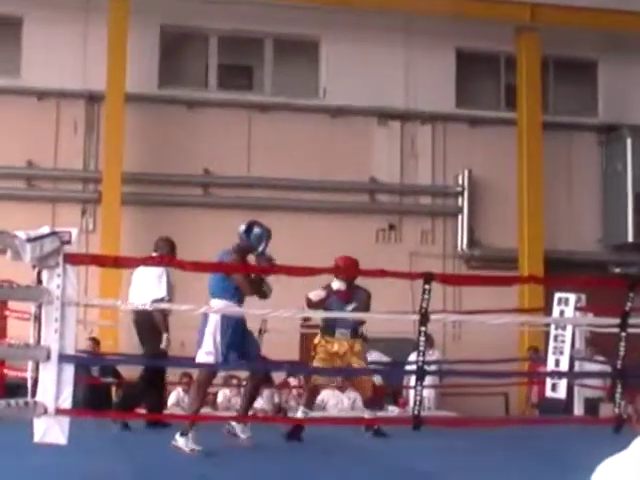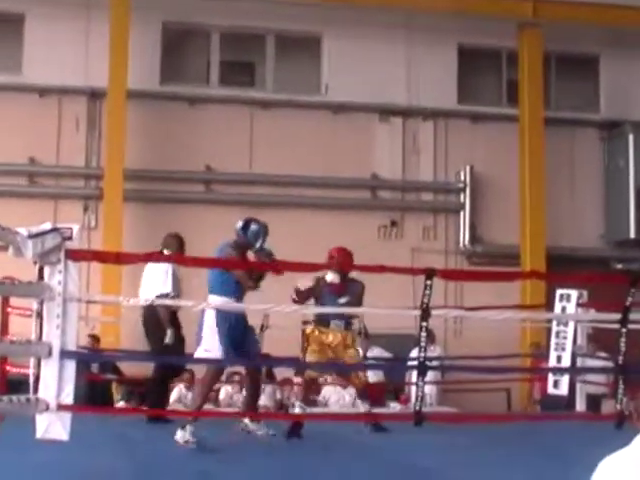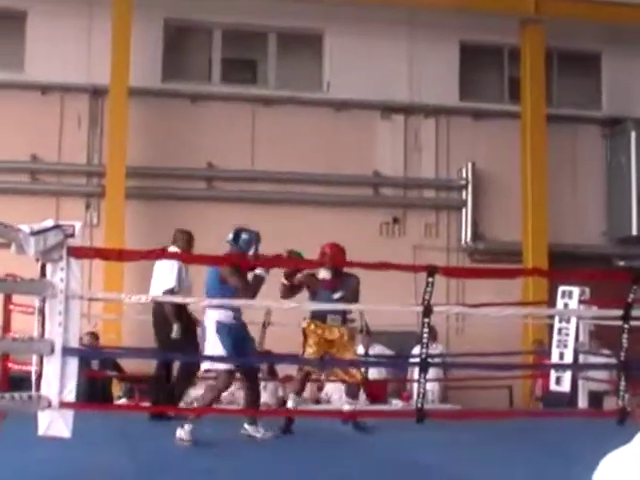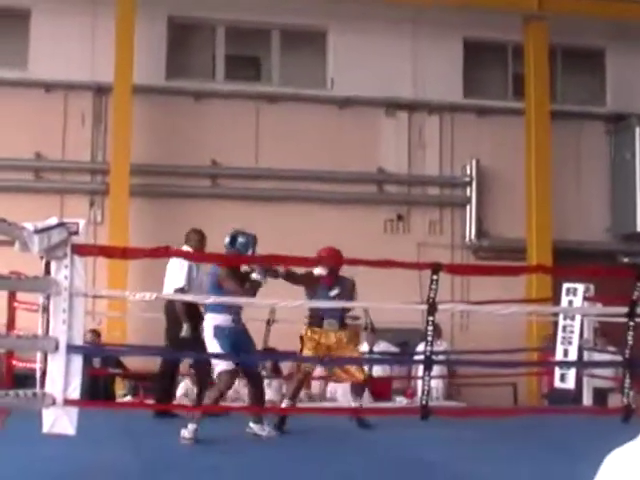
dt=0.1s
person 1, frame 1
left shoulder: (238, 257)
right shoulder: (233, 257)
left elbow: (260, 291)
right elbow: (249, 290)
right wrist: (263, 268)
left hip: (234, 319)
right hip: (220, 317)
left knee: (260, 369)
right knee: (207, 375)
left ankle: (239, 423)
right ankle: (185, 433)
person 1, frame 2
left shoulder: (237, 253)
right shoulder: (231, 252)
left elbow: (247, 282)
right elbow: (251, 283)
right wrist: (263, 263)
left hip: (234, 314)
right hip: (220, 313)
left knee: (255, 367)
right knee: (215, 371)
left ankle: (251, 419)
right ankle: (187, 427)
person 1, frame 3
left shoulder: (235, 265)
right shoulder: (226, 264)
right elbow: (248, 293)
right wrist: (260, 273)
left hip: (235, 324)
right hip: (219, 324)
left knee: (252, 376)
right knee: (224, 380)
left ankle: (252, 424)
right ankle: (187, 426)
person 1, frame 4
left shoulder: (234, 268)
right shoulder: (222, 269)
right elbow: (245, 295)
right wrist: (258, 277)
left hip: (235, 328)
right hip: (219, 328)
left knee: (255, 377)
right knee: (226, 381)
left ankle: (257, 423)
right ankle: (191, 425)
person 2, frame 1
left shoulder: (142, 268)
right shoulder: (160, 270)
left elbow: (133, 300)
right elbow: (157, 304)
right wrist: (166, 333)
left hip: (141, 318)
right hip: (152, 321)
left knee: (155, 367)
right knee: (153, 369)
left ankle: (156, 415)
right ankle: (123, 407)
person 2, frame 2
left shoulder: (152, 264)
right shoulder: (167, 265)
right elbow: (162, 299)
right wrist: (170, 328)
left hip: (149, 314)
right hip: (162, 317)
left knee: (164, 361)
right knee: (173, 363)
left ankle: (156, 410)
person 2, frame 3
left shoulder: (165, 260)
right shoulder: (175, 261)
right elbow: (168, 293)
left wrist: (189, 317)
right wrist: (177, 323)
left hip: (161, 310)
right hip: (171, 311)
left knee: (165, 359)
right knee: (190, 357)
left ankle: (158, 407)
right ankle: (171, 401)
person 2, frame 4
left shoulder: (178, 259)
right shoulder: (186, 260)
right elbow: (179, 292)
right wrist: (186, 322)
left hip: (174, 309)
right hip: (182, 310)
left knee: (172, 357)
right knee: (202, 357)
left ankle: (162, 405)
person 3, frame 1
left shoulder: (363, 294)
right shoulder: (325, 290)
left elbow: (361, 319)
left wrist: (347, 299)
right wrist: (311, 302)
left hip: (351, 345)
right hip: (326, 342)
left knee: (366, 385)
right knee: (315, 382)
left ankle: (371, 425)
right ankle: (298, 425)
person 3, frame 2
left shoulder: (357, 286)
right shoulder: (319, 282)
left elbow: (354, 312)
right elbow: (298, 302)
left wrist: (340, 293)
right wrist: (299, 292)
left hip: (344, 337)
right hip: (320, 333)
left knee: (359, 379)
right knee: (309, 375)
left ankle: (369, 418)
right ankle: (297, 421)
person 3, frame 3
left shoulder: (352, 280)
right shoulder: (311, 278)
left elbow: (352, 306)
right elbow: (285, 294)
left wrist: (335, 288)
right wrist: (288, 276)
left hip: (341, 332)
right hip: (317, 329)
left knee: (355, 375)
right knee: (305, 370)
left ankle: (349, 415)
right ankle: (289, 416)
person 3, frame 4
left shoulder: (348, 283)
right shoulder: (310, 278)
left elbow: (347, 306)
right elbow: (293, 278)
left wrist: (331, 286)
right wrist: (286, 272)
left hip: (340, 335)
right hip: (315, 334)
left knee: (359, 376)
right knee: (303, 372)
left ankle: (357, 413)
right ankle: (282, 415)
